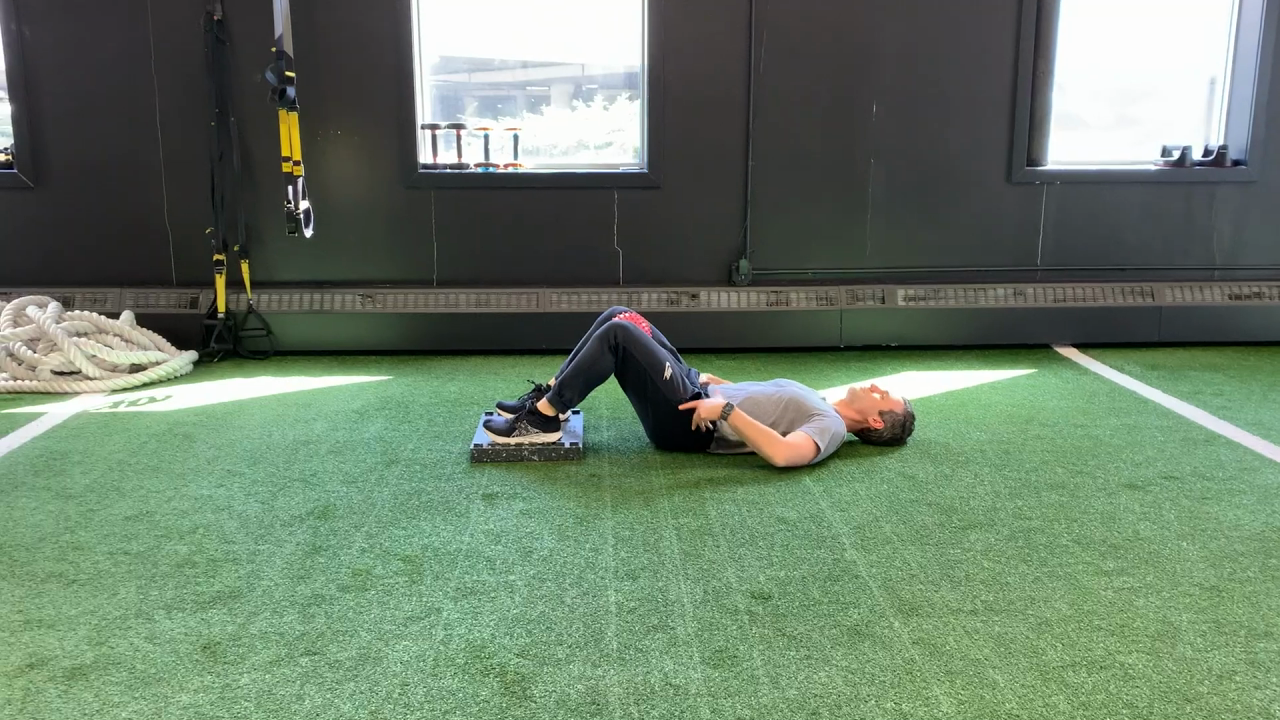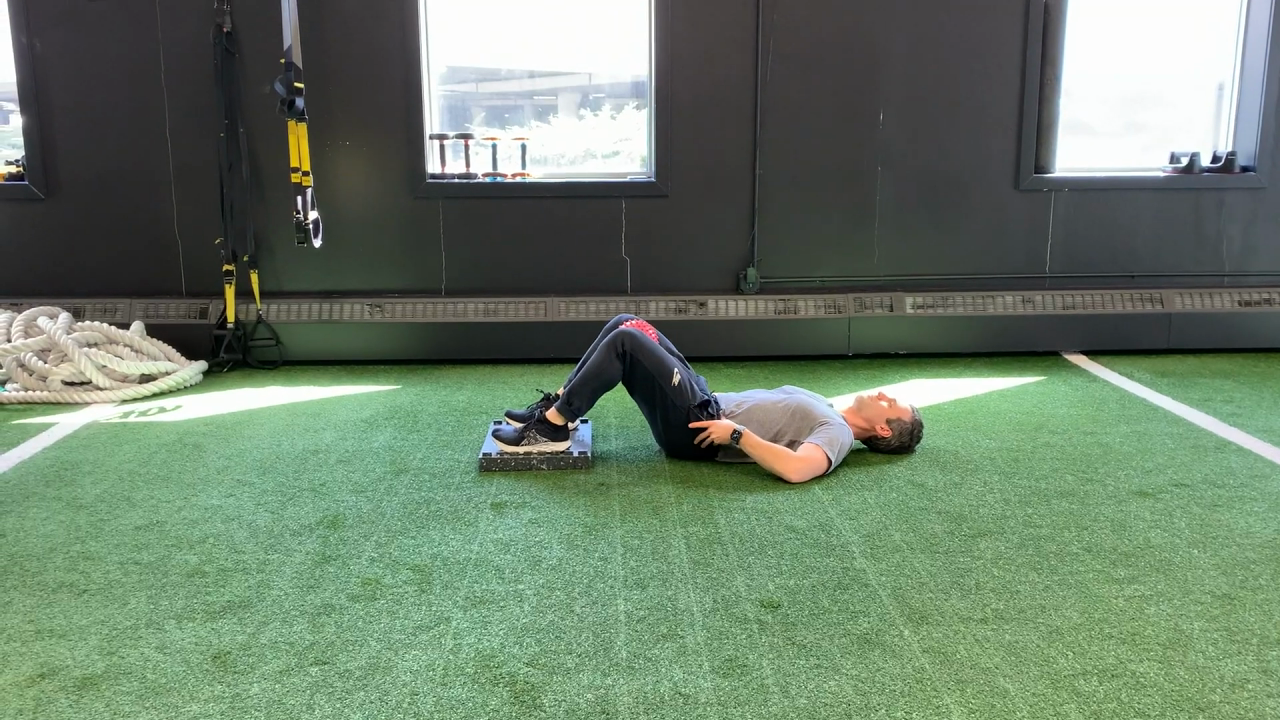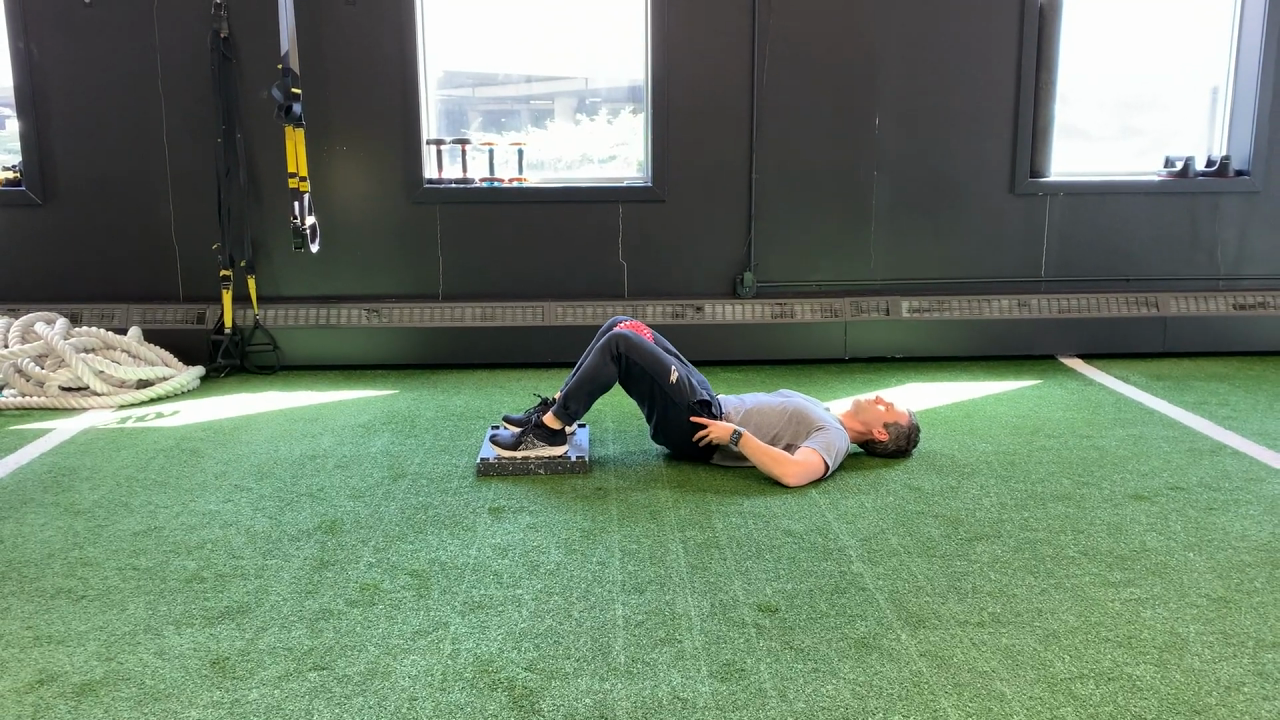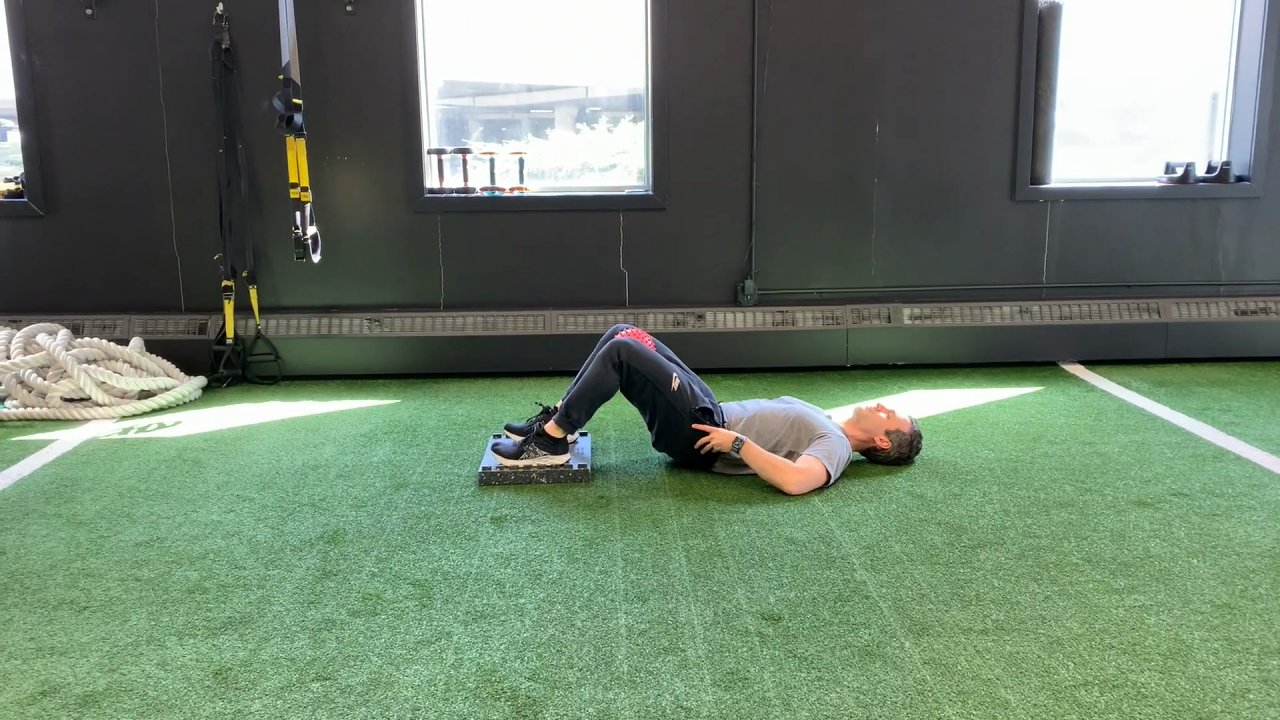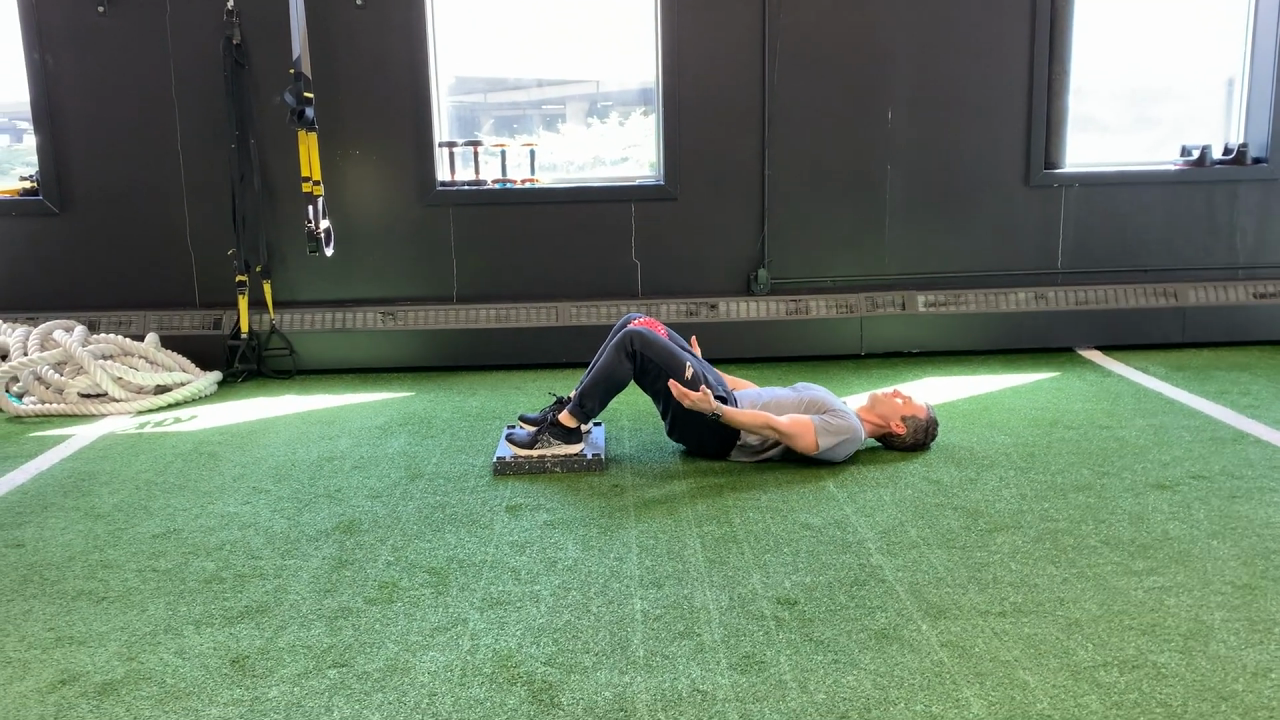
dt=0.7s
person 1, frame 1
left shoulder: (830, 427)
right shoulder: (817, 406)
left elbow: (781, 453)
left wrist: (725, 411)
right wrist: (711, 380)
left hip: (689, 422)
right hip: (699, 398)
left knee: (618, 335)
right knee: (620, 318)
left ankle: (541, 420)
right ankle: (546, 396)
person 1, frame 2
left shoulder: (837, 434)
right shoulder: (825, 411)
left elbow: (794, 469)
left wrist: (736, 433)
left hip: (695, 425)
right hip: (708, 403)
left knee: (625, 341)
right knee: (627, 324)
left ankle: (551, 427)
right ankle: (557, 405)
person 1, frame 3
left shoulder: (834, 439)
right shoulder: (823, 417)
left elbow: (792, 473)
left wrist: (736, 434)
left hip: (699, 429)
right hip: (710, 406)
left knee: (620, 342)
right knee: (623, 326)
left ankle: (549, 432)
right ankle: (555, 409)
person 1, frame 4
left shoulder: (835, 447)
right shoulder: (825, 425)
left elbow: (793, 481)
left wrist: (737, 443)
left hip: (700, 433)
right hip: (711, 413)
left knee: (620, 351)
right knee: (624, 335)
left ankle: (550, 441)
right ankle: (556, 418)
person 1, frame 5
left shoulder: (847, 432)
right shoulder: (839, 413)
left elbow: (775, 426)
left wrist: (713, 409)
right wrist: (704, 367)
left hip: (718, 431)
right hip: (725, 403)
left knee: (635, 340)
right knee: (638, 324)
left ankle: (565, 429)
right ankle: (571, 407)
